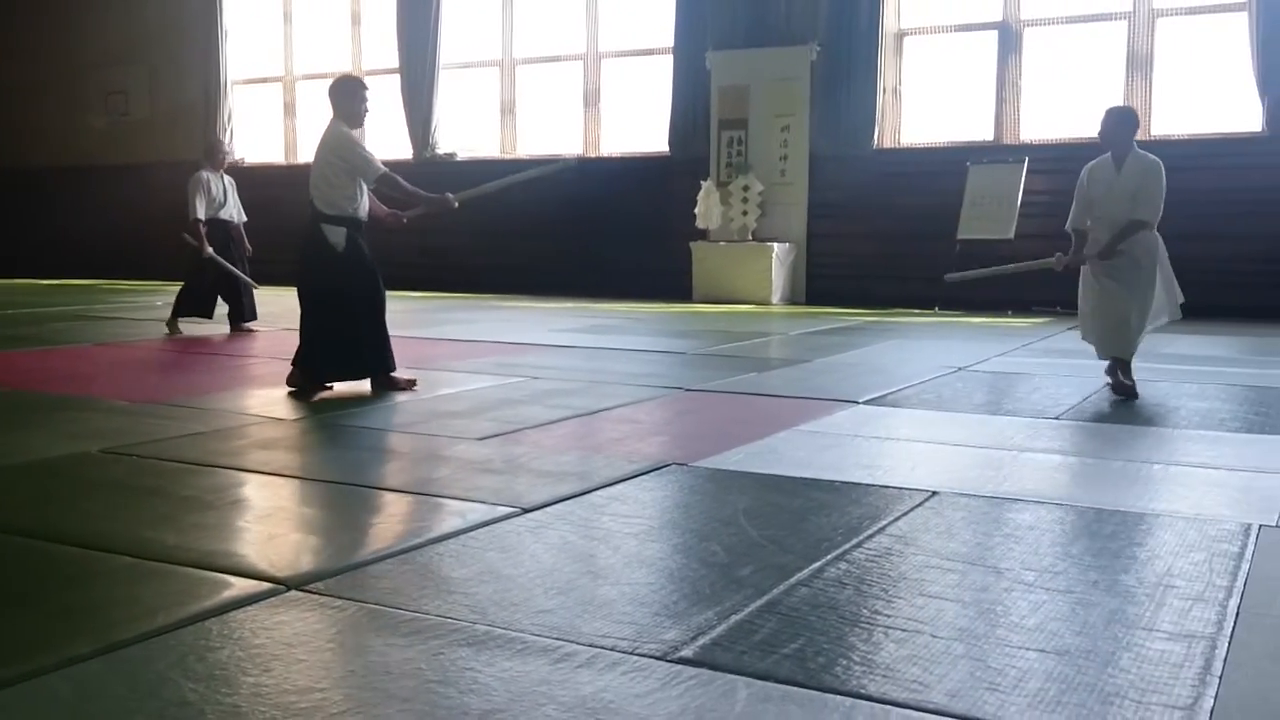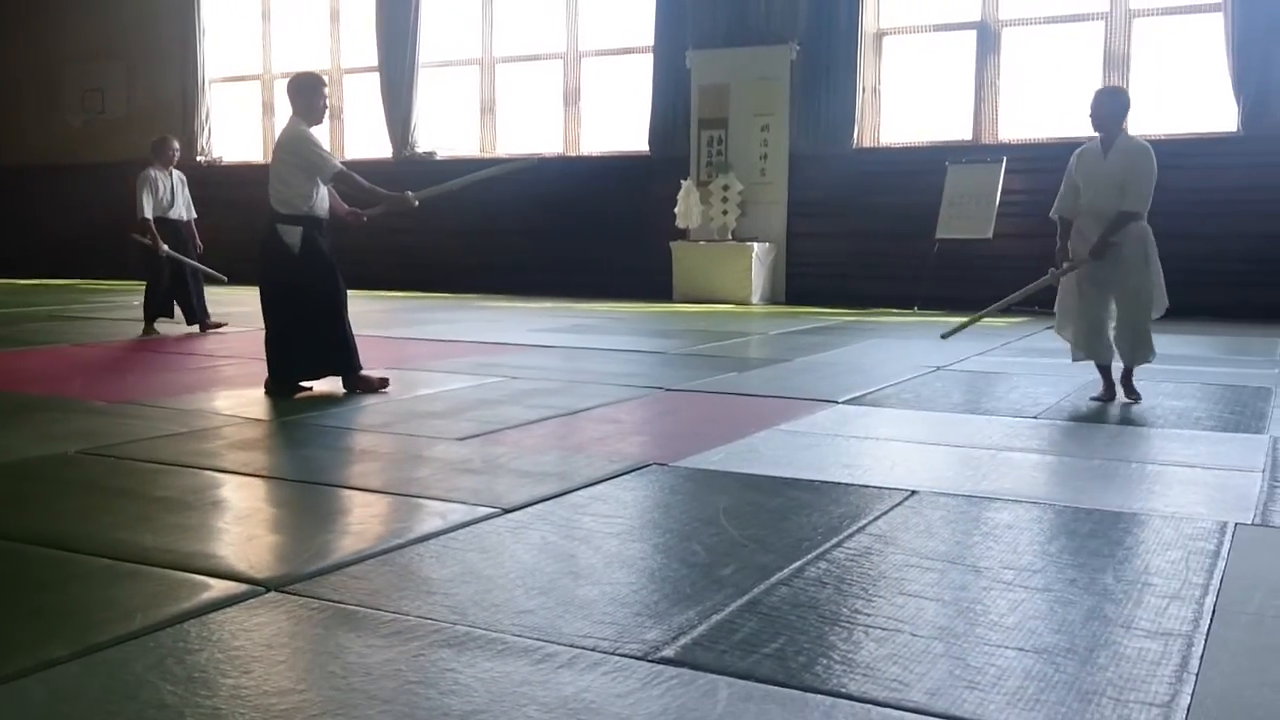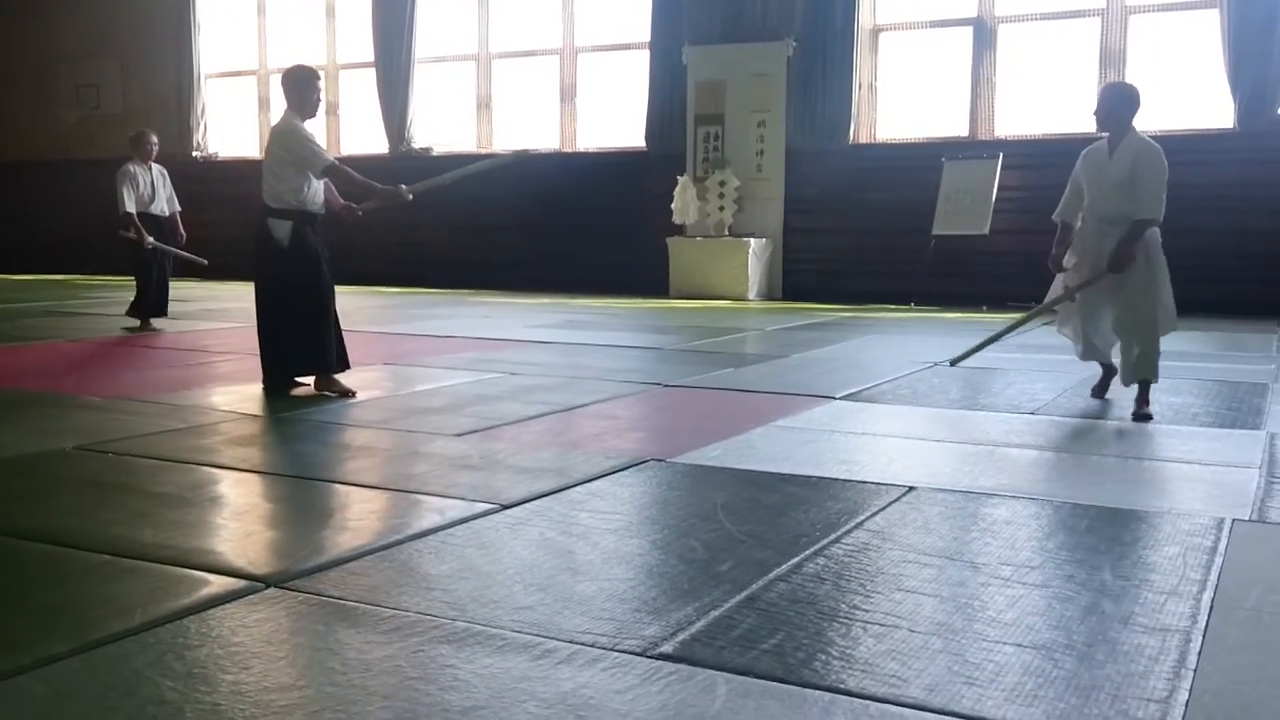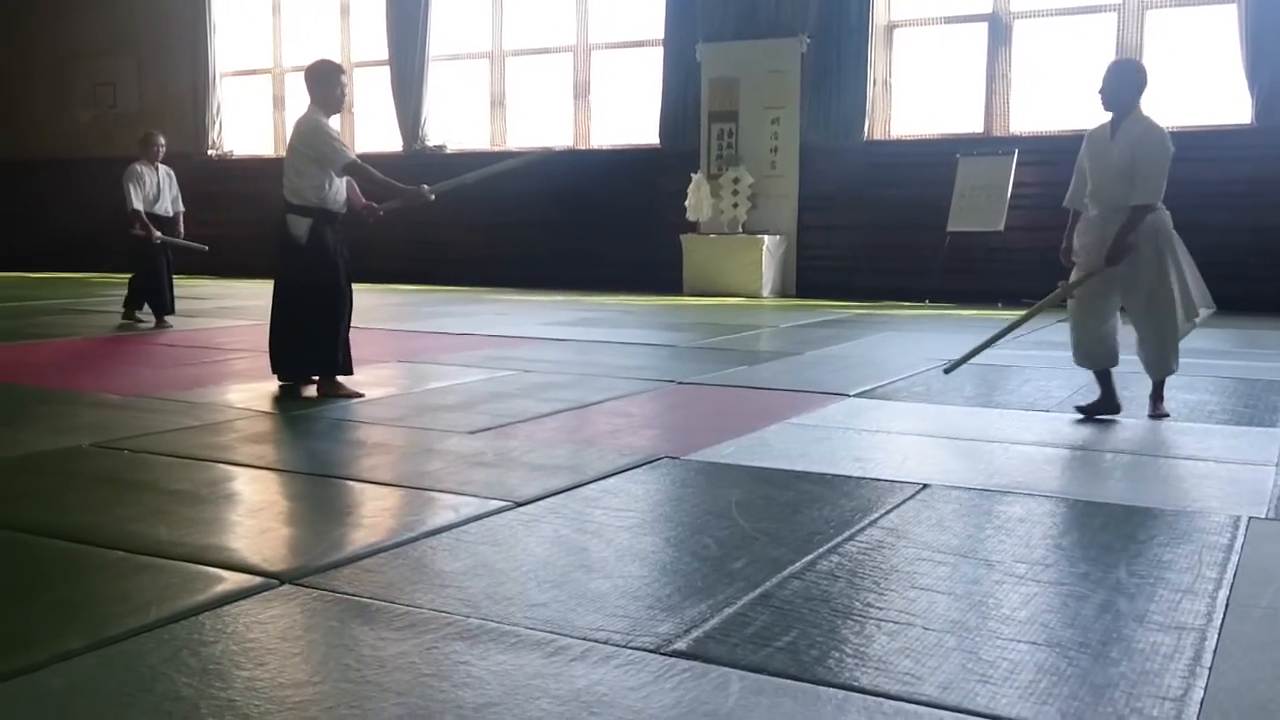
dt=0.3s
person 1, frame 1
left shoulder: (336, 139)
right shoulder: (343, 140)
left elbow: (359, 188)
right elbow: (384, 179)
left wrist: (383, 213)
right wrist: (431, 201)
left hip: (330, 235)
right hip: (338, 236)
left knee: (325, 306)
right knee: (365, 300)
left ankle: (305, 372)
right ankle: (380, 373)
person 1, frame 2
left shoulder: (297, 137)
right shoulder: (298, 137)
left elbow: (322, 185)
right elbow: (341, 176)
left wrist: (343, 211)
right wrist: (390, 199)
left hip: (294, 234)
right hip: (297, 235)
left knee: (290, 308)
right knee: (327, 300)
left ankle: (282, 376)
right ankle: (349, 373)
person 1, frame 3
left shoulder: (294, 131)
right shoulder: (289, 131)
left elbow: (320, 178)
right elbow: (334, 170)
left wrist: (339, 205)
right wrist: (383, 193)
left hip: (294, 227)
right hip: (290, 229)
left knee: (284, 303)
right knee: (314, 297)
left ankle: (278, 373)
right ankle: (323, 372)
person 1, frame 4
left shoulder: (318, 127)
right shoulder: (313, 127)
left elbow: (343, 175)
right elbow: (355, 168)
left wrist: (359, 204)
right wrist: (405, 192)
left hip: (314, 226)
right hip: (311, 227)
left knee: (303, 299)
right knee: (329, 299)
left ankle: (295, 368)
right ankle: (326, 376)
person 2, frame 1
left shoulder: (1151, 166)
right shoulder: (1093, 170)
left elbow: (1146, 215)
right elbow: (1080, 215)
left wrist: (1113, 244)
right wrist: (1077, 250)
left hip: (1139, 247)
right hip: (1099, 248)
left knee: (1135, 312)
right knee: (1109, 313)
left ankle: (1118, 367)
right ankle: (1123, 374)
person 2, frame 2
left shoulder: (1139, 152)
right shoulder: (1082, 155)
left elbow: (1136, 205)
right elbow: (1068, 203)
left wrist: (1106, 237)
right wrist: (1063, 241)
left hip: (1126, 240)
right hip: (1086, 241)
left knee: (1132, 312)
right knee: (1089, 312)
left ankle: (1128, 375)
right ankle: (1107, 381)
person 2, frame 3
left shoulder: (1148, 153)
right shoulder: (1090, 155)
left elbow: (1150, 211)
right elbow: (1071, 205)
left wrist: (1124, 248)
right wrist: (1059, 248)
left hip: (1133, 247)
right hip: (1091, 246)
left knee: (1137, 324)
right knee: (1089, 318)
left ankle: (1142, 398)
right ankle: (1107, 368)
person 2, frame 4
left shoulder: (1151, 136)
right shoulder: (1094, 137)
left elbow: (1147, 196)
right elbow: (1079, 191)
left wrist: (1121, 239)
right wrist: (1070, 238)
left hip: (1140, 234)
right hip: (1098, 232)
left knee: (1152, 318)
right knee: (1088, 314)
left ankle: (1157, 394)
right ankle: (1107, 394)
person 3, frame 1
left shoulder: (229, 181)
right shoulder: (201, 178)
left elbow: (237, 214)
right elbow: (197, 215)
left wrist: (244, 240)
right wrist: (203, 242)
left hip: (230, 233)
right hip: (212, 232)
left knee: (238, 277)
right knee: (201, 278)
left ankle: (238, 321)
right ankle: (175, 318)
person 3, frame 2
left shoulder: (179, 177)
right shoulder: (149, 176)
left elbow: (188, 210)
right elbow: (145, 214)
left wrist: (195, 237)
right wrist: (157, 240)
left hip: (180, 230)
right hip: (160, 232)
left knee: (190, 275)
right knee: (158, 279)
left ankle: (202, 319)
right ankle: (149, 324)
person 3, frame 3
left shoulder: (160, 171)
right shoulder: (128, 171)
left elbow: (171, 203)
right elbow: (127, 209)
left wrist: (179, 227)
right wrist: (142, 233)
left hip: (162, 226)
right hip: (142, 226)
left knee: (162, 271)
right knee: (147, 273)
left ankle: (137, 309)
right ankle: (145, 317)
person 3, frame 4
left shoulder: (168, 173)
right shoulder: (135, 171)
left elbow: (176, 203)
right elbow: (135, 206)
left wrist: (179, 225)
right wrist: (150, 229)
left hip: (164, 226)
right hip: (145, 227)
left knee: (146, 271)
right knee: (157, 271)
left ankle: (130, 309)
right ankle: (161, 316)
